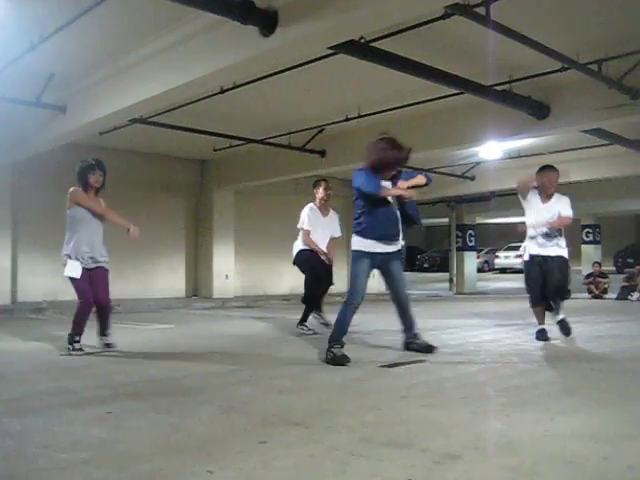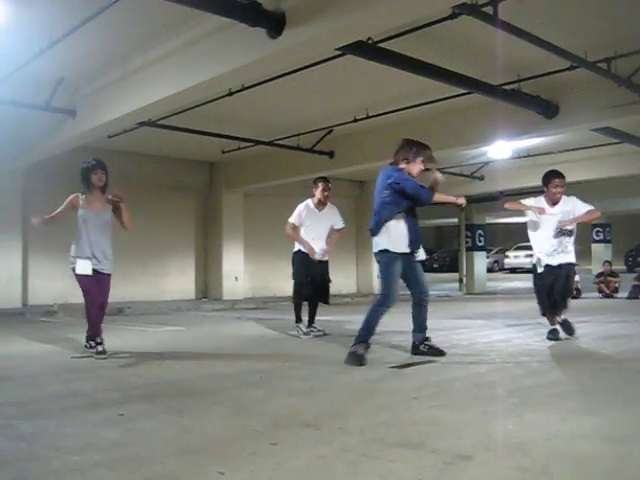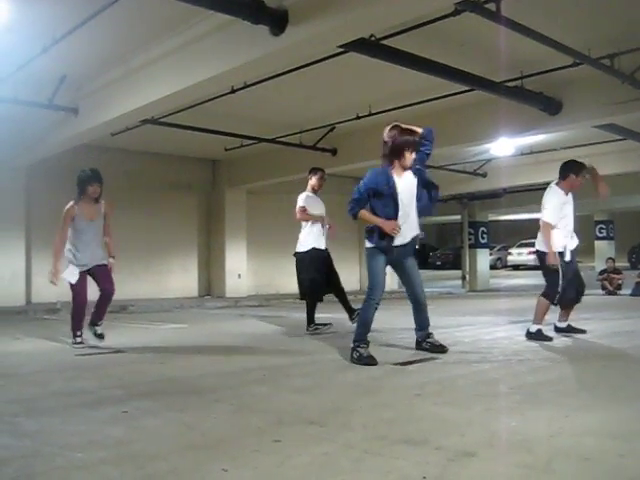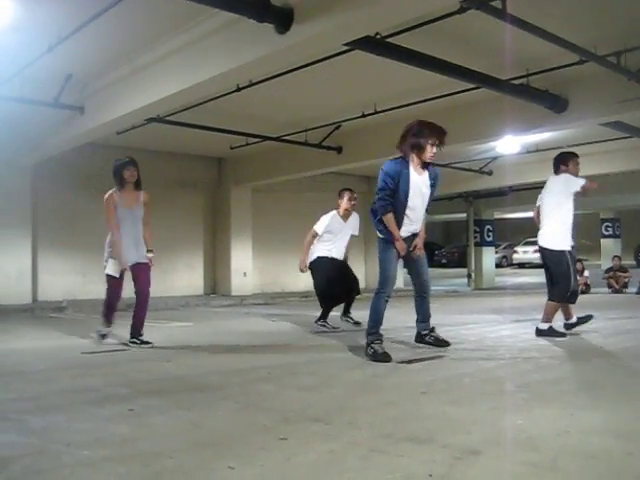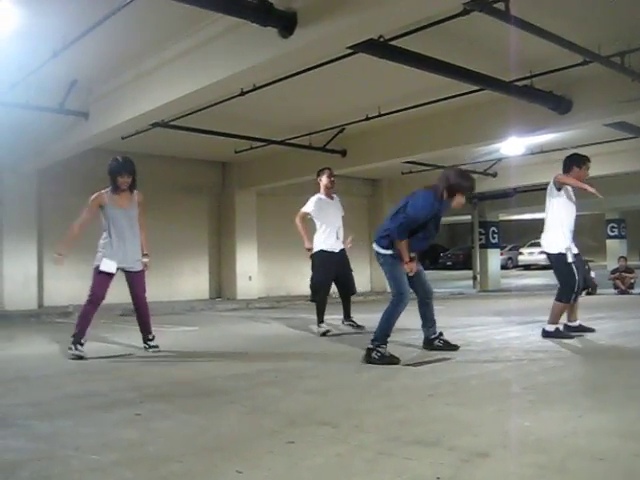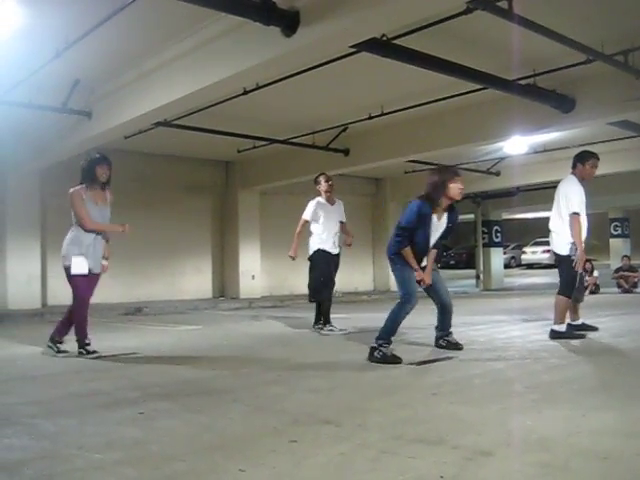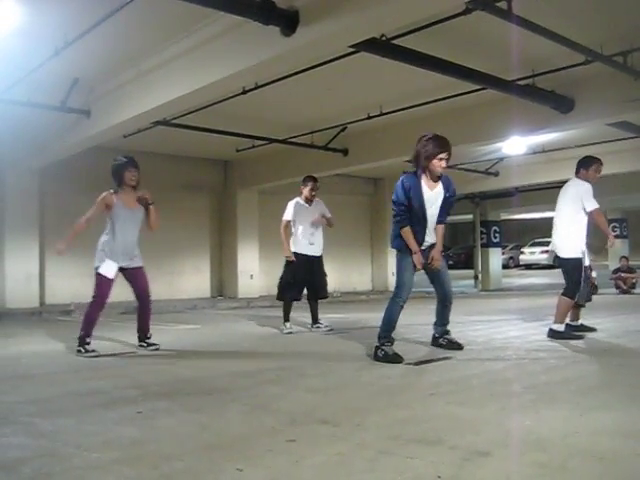
dt=0.7s
person 1, frame 1
left shoulder: (395, 175)
right shoulder: (362, 176)
left elbow: (424, 179)
right elbow: (374, 189)
left wrist: (407, 183)
right wrist: (399, 192)
left hip: (391, 247)
right hip: (366, 247)
left knee: (400, 296)
right knee: (355, 297)
left ankle: (411, 338)
right ankle: (334, 346)
person 1, frame 2
left shoulder: (402, 178)
right shoulder: (392, 174)
left elbow: (425, 194)
right elbow: (422, 195)
left wrist: (434, 182)
right wrist: (454, 199)
left hip: (406, 247)
right hip: (389, 246)
left knee: (421, 295)
right knee: (388, 297)
left ankle: (419, 341)
right ankle: (359, 345)
person 1, frame 3
left shoulder: (414, 171)
right shoulder: (377, 177)
left elbow: (428, 137)
right elbow: (354, 207)
left wrist: (407, 131)
right wrist: (382, 222)
left hip: (404, 245)
right hip: (378, 245)
left knee: (418, 294)
right knee: (375, 295)
left ankle: (423, 337)
right ankle: (359, 345)
person 1, frame 4
left shoulder: (431, 173)
right shoulder: (393, 168)
right elbow: (383, 205)
left wrist: (421, 236)
right wrist: (397, 238)
left hip: (414, 237)
right hip: (391, 237)
left knee: (422, 285)
right knee: (386, 287)
left ankle: (424, 331)
right ankle: (373, 340)
person 1, frame 5
left shoulder: (435, 201)
right shoulder: (426, 201)
right elbow: (400, 230)
left wrist: (413, 259)
right wrist: (406, 259)
left hip: (406, 252)
right hip: (389, 250)
left knee: (425, 292)
right knee: (402, 296)
left ankle: (431, 336)
right ankle: (376, 348)
person 1, frame 6
left shoulder: (451, 214)
right shoulder: (419, 207)
left elbow: (436, 244)
right elbow: (401, 240)
left wrist: (429, 269)
right wrist: (415, 269)
left hip: (424, 262)
right hip: (402, 259)
left knee: (445, 302)
right knee: (409, 299)
left ankle: (443, 336)
right ankle: (380, 346)
person 1, frame 7
left shoulder: (447, 185)
right shoulder: (407, 182)
left elbow: (442, 218)
right elbow: (400, 219)
left wrist: (438, 248)
right wrist: (415, 252)
left hip: (432, 247)
right hip: (408, 247)
left knee: (446, 292)
right knee: (402, 293)
left ankle: (440, 334)
right ankle: (383, 344)
person 2, frame 1
left shoulder: (100, 202)
right shoulder: (75, 194)
right elbow: (102, 212)
right wrist: (128, 225)
left hip: (98, 258)
right hip: (76, 258)
left knee: (103, 300)
right knee: (87, 300)
left ankle: (104, 334)
right ankle: (74, 339)
person 2, frame 2
left shoulder: (111, 200)
right shoulder: (76, 200)
left elbow: (127, 225)
right elbow: (53, 217)
left wrist: (121, 203)
right wrist: (40, 219)
left hip: (104, 258)
right hip: (83, 258)
left knee: (102, 302)
right knee: (92, 299)
left ankle: (91, 338)
right ankle: (97, 342)
person 2, frame 3
left shoulder: (104, 207)
right shoulder: (72, 209)
right elbow: (61, 238)
left wrist: (111, 257)
right wrist: (55, 267)
left hip: (97, 258)
right hip: (75, 259)
left knee: (108, 289)
right knee: (80, 300)
left ankle: (96, 322)
right ankle: (77, 335)
person 2, frame 4
left shoulder: (143, 197)
right shoulder: (111, 197)
right elbow: (112, 228)
left wrist: (149, 250)
right wrist: (118, 256)
left hip: (138, 252)
right hip: (116, 252)
left knee: (143, 293)
right knee: (113, 294)
left ankle: (136, 335)
right ankle: (106, 324)
person 2, frame 5
left shoulder: (138, 197)
right shoulder: (101, 198)
right elbow: (80, 223)
left wrist: (145, 254)
right wrist: (63, 248)
left hip: (133, 256)
right hip: (109, 254)
left knee: (140, 300)
right knee: (95, 297)
left ankle: (148, 338)
right ankle: (77, 341)
person 2, frame 6
left shoulder: (107, 196)
right shoulder: (77, 193)
right elbow: (87, 223)
left wrist: (105, 256)
right wrist: (118, 228)
left hip: (95, 256)
right hip: (76, 252)
left knee: (82, 301)
right knee: (81, 299)
left ankle: (56, 339)
right ankle: (83, 344)
person 2, frame 7
left shoulder: (141, 198)
right shoulder: (109, 198)
left elbow: (153, 226)
right elbow: (86, 220)
left wrist: (150, 205)
right wrist: (66, 242)
left hip: (132, 257)
right hip: (109, 255)
left knee: (144, 297)
right knee: (99, 299)
left ankle: (144, 339)
right ankle: (83, 342)
person 3, frame 1
left shoulder: (563, 200)
right shoulder: (530, 197)
left elbow: (567, 220)
right elbow: (521, 186)
left wrist: (539, 224)
right wrist: (545, 176)
left hip: (556, 253)
right hip: (534, 253)
left knee: (558, 285)
right knee: (536, 292)
left ankle: (559, 316)
right ankle: (541, 327)
person 3, frame 2
left shoulder: (571, 202)
right shoulder: (534, 203)
left elbow: (596, 212)
right elbow: (508, 205)
left wrist: (574, 220)
right wrist: (529, 208)
left hip: (565, 260)
right hip: (543, 261)
left knee: (561, 296)
right knee: (545, 298)
left ankle: (561, 317)
right ankle: (553, 326)
person 3, frame 3
left shoulder: (565, 187)
right shoulder: (554, 197)
left elbow: (590, 170)
right elbow: (546, 226)
left wrist: (599, 183)
right wrist: (550, 253)
left hip: (565, 248)
right hip: (553, 250)
left knee: (576, 286)
right knee: (555, 288)
left ankle: (562, 323)
right ankle: (534, 329)
person 3, frame 4
left shoulder: (550, 185)
right shoulder: (564, 179)
left elbow: (536, 214)
right elbow: (589, 186)
right wrist: (591, 184)
left hip: (548, 242)
right hip: (558, 243)
left knee: (559, 283)
right knee: (564, 284)
left ankle: (570, 319)
right ankle: (544, 326)
person 3, frame 5
left shoulder: (567, 189)
right shoulder: (558, 186)
right elbow: (559, 177)
right wrist: (586, 187)
left hip: (564, 243)
right hip: (557, 245)
left knee: (575, 281)
right knee: (572, 283)
left ankle: (572, 323)
right ankle: (551, 327)
person 3, frame 6
left shoulder: (567, 184)
right shoulder: (574, 186)
right elbow: (574, 218)
right wrist: (580, 248)
left hip: (562, 243)
right hip: (568, 245)
left knee: (574, 284)
right knee: (569, 285)
left ankle: (575, 322)
right ankle: (558, 328)
person 3, frame 7
left shoulder: (569, 188)
right shoulder: (582, 186)
right elbow: (596, 213)
right wrist: (609, 234)
left hip: (563, 244)
right hip: (571, 246)
left knee: (581, 284)
right knee: (574, 286)
left ankle: (574, 322)
right ankle: (557, 327)
person 4, frame 1
left shoulder: (333, 216)
right shoulder: (309, 211)
left elbow: (334, 240)
right elbow: (306, 238)
left wrist: (330, 258)
right wrist: (324, 254)
left hip: (320, 255)
right hip: (303, 251)
left knee: (319, 283)
right knee: (323, 274)
left ankle: (303, 322)
right ankle: (317, 311)
person 4, frame 2
left shoulder: (333, 210)
right shoulder: (304, 207)
left elbow: (339, 231)
right elbow: (289, 228)
left wrist: (329, 249)
right wrist: (306, 244)
left hip: (321, 255)
right hip: (302, 252)
left knee: (319, 289)
right knee: (301, 285)
left ankle: (311, 324)
right ankle: (299, 323)
person 4, frame 3
left shoulder: (317, 199)
right shoulder: (304, 197)
right elbow: (300, 215)
left wrist: (327, 224)
right wrist: (321, 218)
left hip: (320, 247)
right hip: (309, 249)
left knee: (333, 281)
right knee: (314, 286)
left ankle: (351, 312)
right ankle: (311, 324)
person 4, frame 4
left shoulder: (355, 218)
right shoulder: (329, 218)
right elbow: (311, 236)
left wrist: (345, 258)
right wrist: (303, 259)
left hip: (337, 259)
right hip: (321, 258)
left knee: (351, 285)
right knee: (332, 290)
left ankle: (346, 314)
right ankle: (323, 318)
person 4, frame 5
left shoulder: (336, 199)
right shoulder: (316, 200)
right elbow: (299, 218)
left wrist: (346, 237)
right wrist: (307, 241)
left hip: (339, 249)
right hip: (323, 250)
left knee: (346, 284)
right knee: (321, 286)
left ankle: (347, 318)
right ankle: (321, 323)
person 4, frame 6
left shoulder: (339, 204)
right shoulder: (315, 204)
left elbow: (342, 223)
right elbow: (301, 226)
left wrist: (348, 235)
right wrist: (294, 248)
left hip: (334, 251)
right hip: (319, 250)
left knee: (322, 286)
right knee: (324, 285)
left ankle: (318, 322)
right ankle: (326, 325)
person 4, frame 7
left shoulder: (319, 206)
right shoulder: (294, 204)
left elbow: (331, 224)
right elbow: (284, 227)
left wrist: (324, 218)
right wrist: (286, 248)
left hip: (316, 253)
right hip: (298, 253)
left knee: (315, 288)
right knee: (290, 287)
left ankle: (315, 322)
right ankle: (286, 322)
